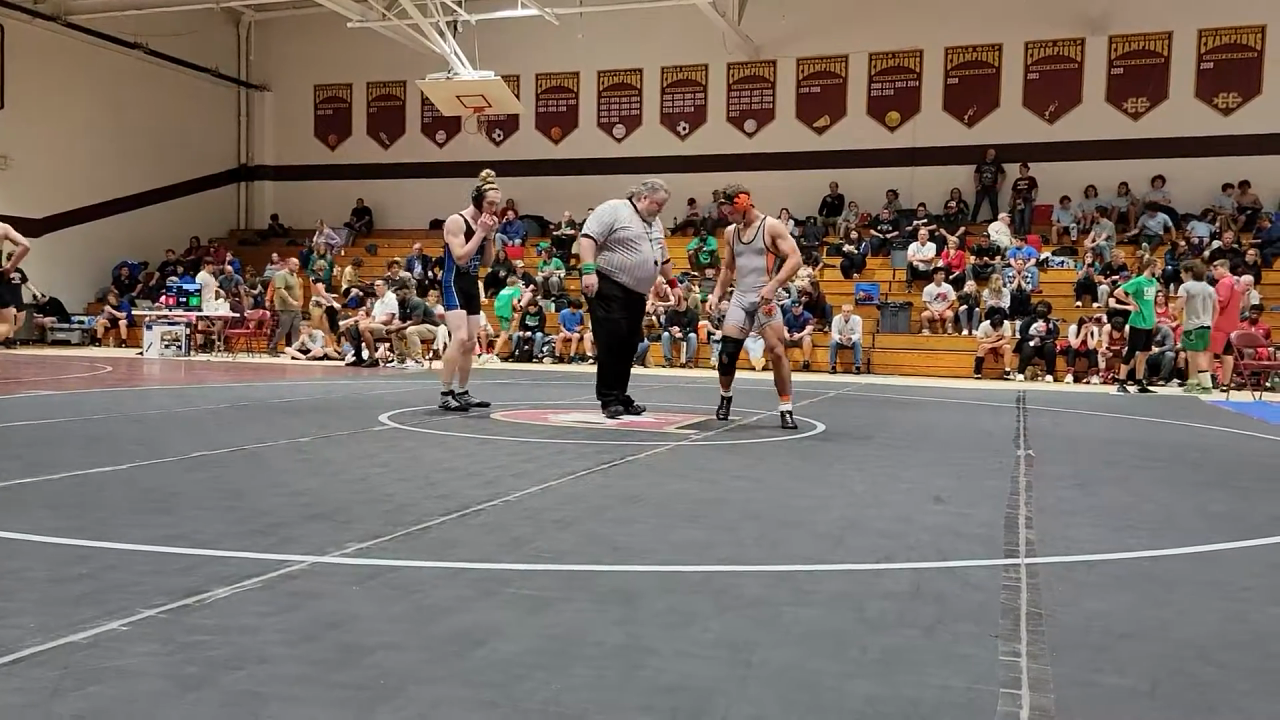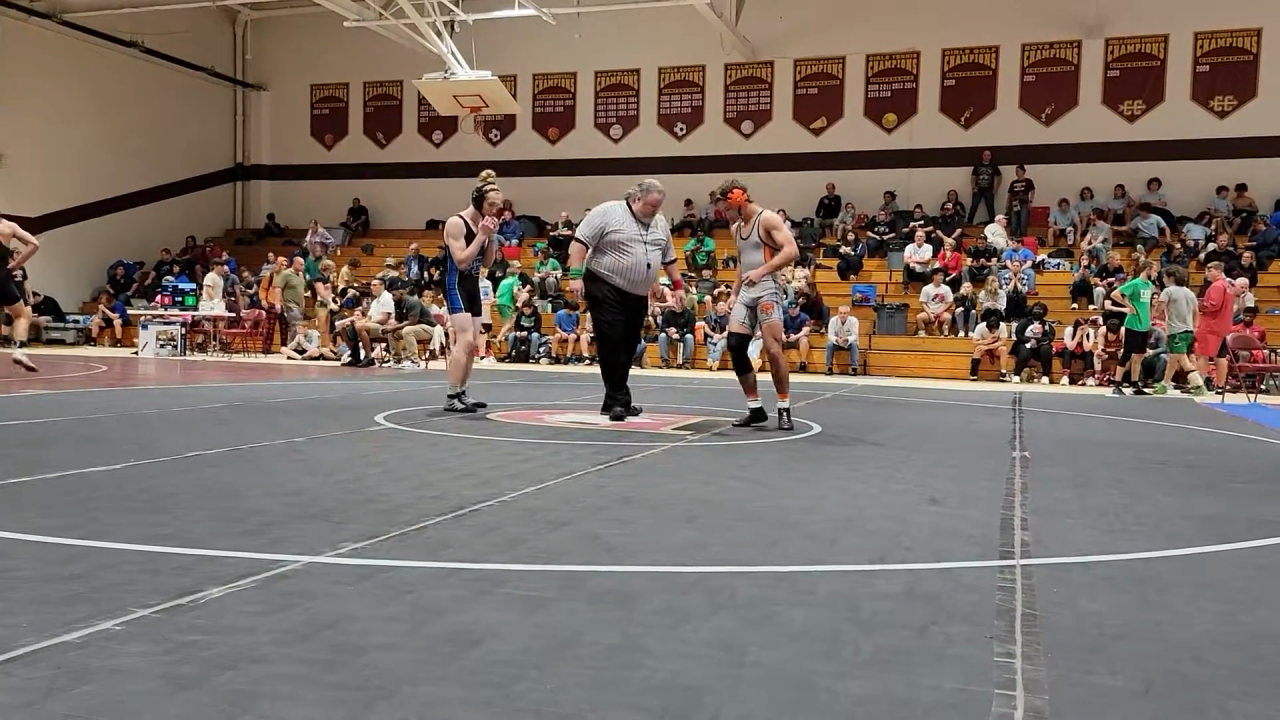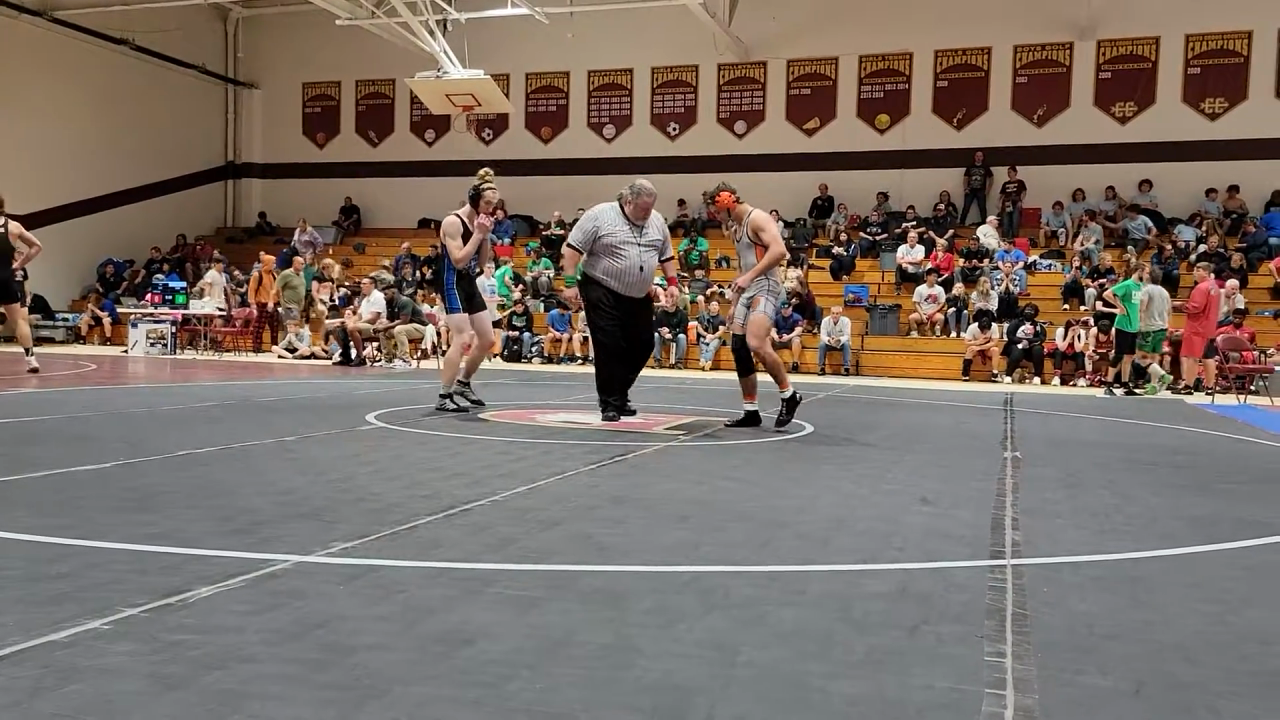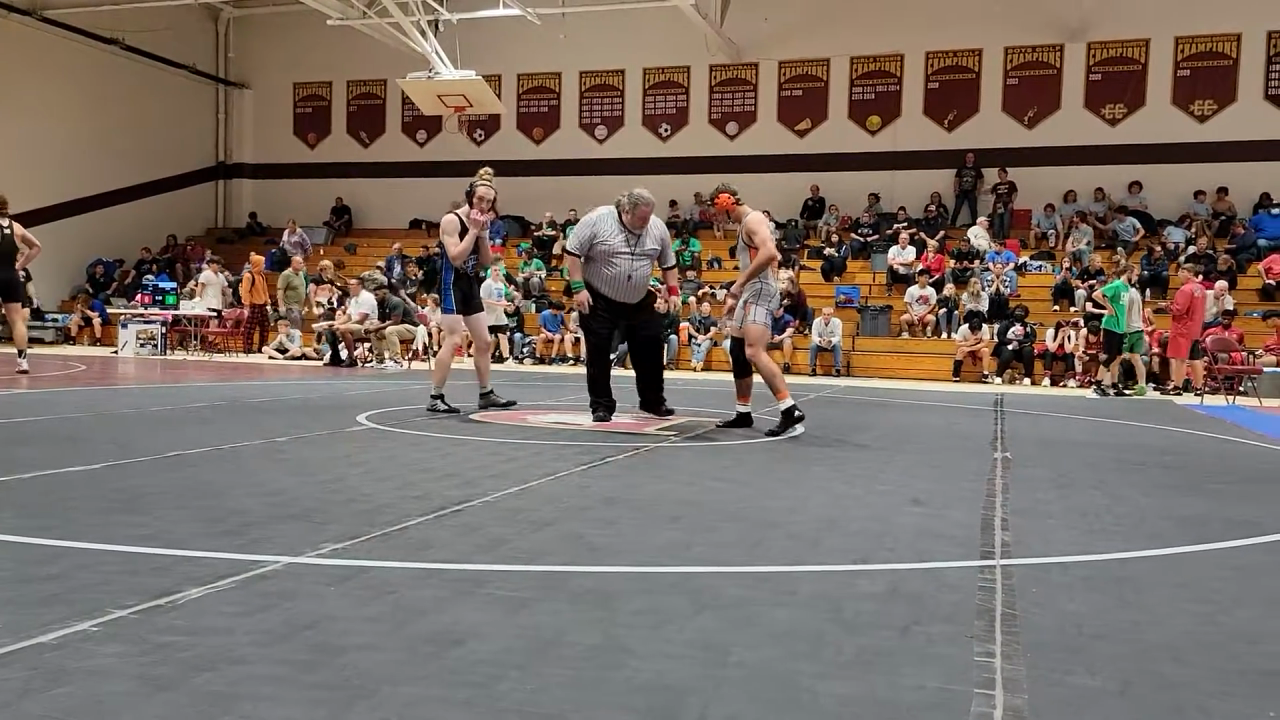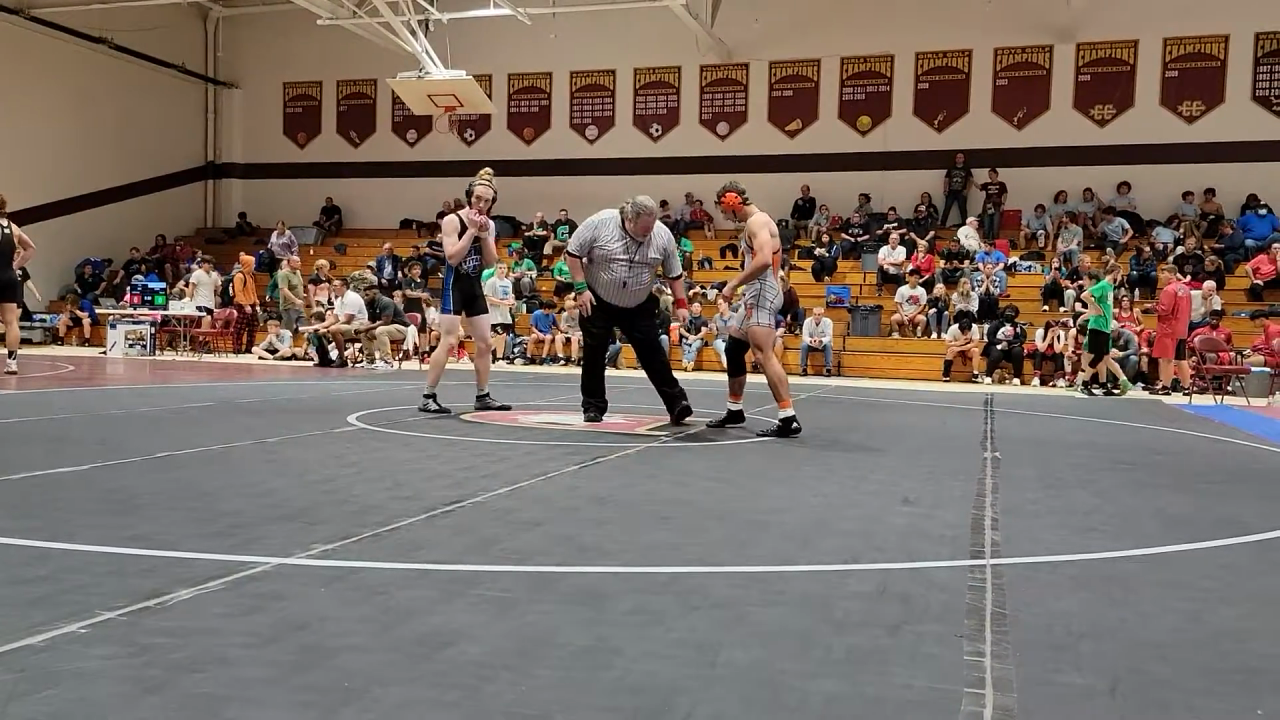
dt=0.2s
person 1, frame 1
left shoulder: (772, 227)
right shoulder: (731, 232)
left elbow: (795, 258)
left wrist: (773, 285)
right wrist: (717, 293)
left hip: (765, 297)
right hip: (739, 296)
left knee: (776, 351)
right knee: (728, 351)
left ankle: (786, 410)
right ankle: (726, 397)
person 1, frame 2
left shoulder: (769, 219)
right shoulder: (736, 228)
left elbow: (791, 250)
left wrist: (762, 271)
right wrist: (734, 294)
left hip: (769, 290)
right hip: (746, 293)
left knee: (772, 348)
right knee: (735, 348)
left ankle: (784, 407)
right ankle: (755, 409)
person 1, frame 3
left shoulder: (758, 219)
right shoulder: (738, 227)
left elbow: (779, 251)
left wrist: (749, 276)
right wrist: (735, 301)
left hip: (765, 288)
right hip: (749, 292)
left knee: (757, 344)
right knee: (739, 350)
left ankle: (789, 395)
right ankle: (751, 412)
person 1, frame 4
left shoulder: (753, 220)
right shoulder: (744, 225)
left elbow: (769, 254)
left wrist: (739, 282)
right wrist: (736, 297)
left hip: (761, 293)
right hip: (751, 294)
left knee: (754, 353)
right knee: (737, 351)
left ankle: (790, 410)
right ankle: (743, 413)
person 1, frame 5
left shoulder: (757, 222)
right shoulder: (755, 223)
left elbow: (764, 260)
left wrist: (734, 284)
right wrist: (740, 289)
left hip: (762, 294)
right hip: (756, 294)
left knee: (764, 356)
right knee: (733, 350)
left ankle: (788, 419)
right ankle: (734, 411)
person 2, frame 1
left shoulder: (484, 224)
right shoulder: (456, 221)
left elbow: (487, 262)
right elbow: (460, 258)
left wrist: (490, 236)
right wrist: (480, 232)
left hip: (472, 285)
right hip: (453, 284)
left knee: (469, 343)
right knee: (460, 338)
left ankle: (462, 392)
right ankle: (446, 394)
person 2, frame 2
left shoulder: (484, 225)
right shoulder: (456, 223)
left elbow: (486, 263)
right elbow: (461, 262)
left wrist: (491, 238)
right wrist: (481, 235)
left hip: (473, 287)
right hip: (456, 286)
left knee: (472, 345)
right knee: (466, 341)
left ankle: (460, 392)
right ankle: (452, 397)
person 2, frame 3
left shoulder: (481, 223)
right shoulder: (453, 222)
left elbow: (483, 262)
right elbow: (459, 261)
left wrist: (486, 236)
right wrist: (478, 234)
left hip: (471, 286)
right hip: (454, 286)
left knee: (487, 339)
right knee: (461, 340)
left ankle: (462, 383)
right ankle: (444, 397)
person 2, frame 4
left shoulder: (483, 223)
right shoulder: (451, 220)
left elbow: (486, 262)
right elbow: (456, 258)
left wrist: (483, 233)
right wrist: (473, 231)
left hip: (472, 286)
right hip: (453, 285)
left knee: (484, 342)
right knee: (453, 341)
left ankle: (486, 394)
right ankle: (435, 398)
person 2, frame 5
left shoulder: (489, 225)
right shoulder: (453, 221)
left elbow: (491, 262)
right elbow: (451, 257)
left wrist: (484, 235)
right wrist: (472, 232)
left hip: (475, 287)
right hip: (454, 285)
left knee: (485, 343)
right knee: (449, 341)
left ankle: (482, 397)
right ankle: (427, 397)
person 3, frame 1
left shoulder: (655, 223)
right shoulder: (613, 210)
left elbow: (662, 258)
right elbow: (587, 238)
left wrist: (673, 284)
right wrist: (588, 271)
left hip: (636, 293)
right hip: (608, 286)
left knee: (628, 345)
right knee: (613, 341)
left ankle: (620, 398)
right ankle: (610, 399)
person 3, frame 2
left shoulder: (660, 223)
right shoulder: (607, 212)
left elbow: (669, 258)
right elbow: (580, 242)
left wrist: (677, 285)
right wrist: (575, 275)
left hip: (637, 296)
right hip: (606, 290)
left knee: (627, 348)
right knee: (611, 346)
left ankle: (619, 400)
right ankle: (616, 402)
person 3, frame 3
left shoulder: (657, 221)
right shoulder: (599, 215)
left elbow: (667, 255)
right elbow: (572, 248)
left wrist: (672, 283)
right wrist: (570, 283)
left hip: (639, 298)
right hip: (603, 295)
left knee: (642, 346)
right knee: (608, 349)
left ankle: (618, 394)
right ankle: (610, 404)
person 3, frame 4
left shoulder: (658, 227)
right shoulder: (596, 220)
left elbow: (668, 264)
right elbow: (572, 253)
left wrist: (672, 292)
right wrist: (578, 288)
left hip: (638, 302)
right hip: (598, 300)
left knee: (651, 347)
right knee: (599, 353)
left ankle: (653, 400)
right ankle: (601, 406)
person 3, frame 5
left shoulder: (663, 235)
right shoulder: (599, 223)
left elbow: (674, 274)
right elbow: (573, 254)
left wrist: (680, 304)
right wrist: (581, 289)
left hip: (640, 307)
right hip: (598, 303)
left knee: (653, 354)
right knee: (594, 354)
left ankle: (677, 403)
right ankle: (593, 407)
